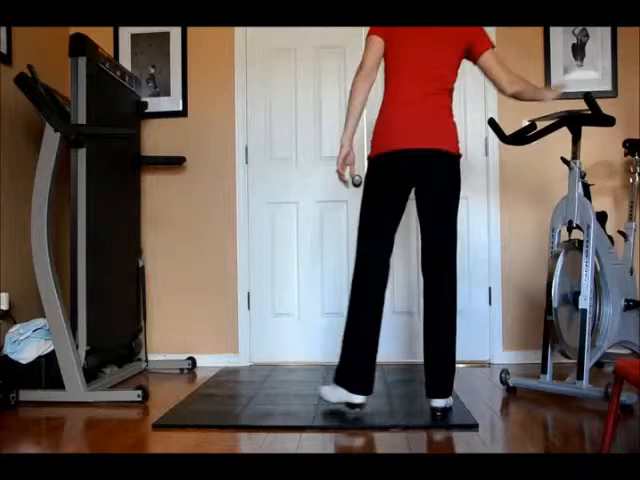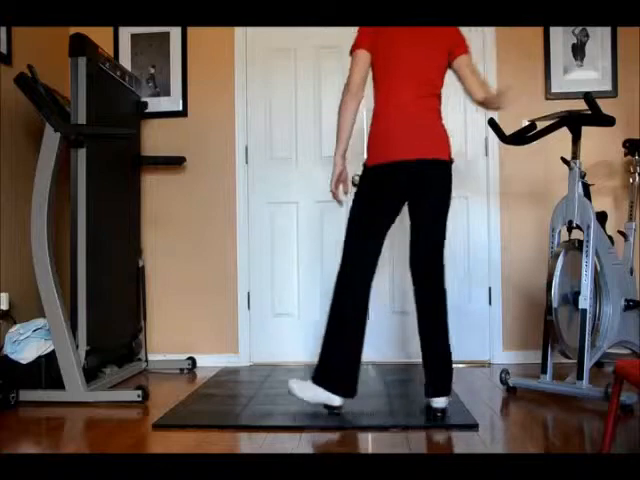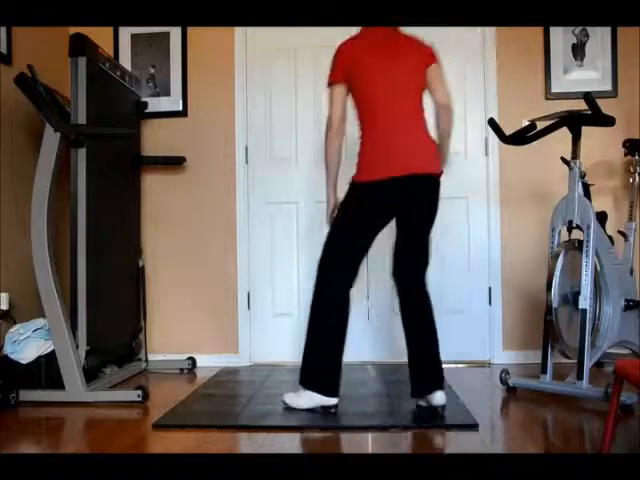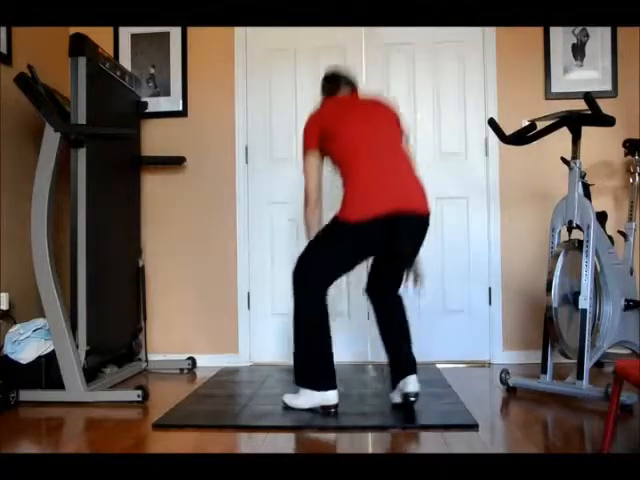
dt=0.2s
person 1, frame 1
left shoulder: (388, 27)
right shoulder: (467, 30)
left elbow: (365, 74)
right elbow: (510, 85)
left wrist: (347, 139)
right wrist: (546, 93)
left hip: (392, 148)
right hip: (441, 150)
left knee: (371, 263)
right knee: (440, 269)
left ankle: (353, 383)
right ankle: (440, 390)
person 1, frame 2
left shoulder: (374, 30)
right shoulder: (449, 34)
left elbow: (353, 91)
right elbow: (481, 96)
left wrist: (339, 159)
right wrist: (499, 100)
left hip: (387, 158)
right hip: (435, 158)
left knee: (357, 265)
right knee: (429, 272)
left ankle: (333, 383)
right ankle: (439, 390)
person 1, frame 3
left shoulder: (348, 49)
right shoulder: (419, 47)
left elbow: (335, 125)
right elbow: (444, 105)
left wrist: (331, 192)
right wrist: (441, 154)
left hip: (379, 175)
right hip: (426, 173)
left knee: (336, 271)
right knee: (411, 276)
left ankle: (320, 388)
right ankle: (430, 386)
person 1, frame 4
left shoulder: (319, 117)
right shoulder: (384, 109)
left elbow: (313, 197)
left wrist: (317, 248)
right wrist: (407, 253)
left hip: (366, 215)
right hip: (417, 214)
left knee: (307, 279)
right knee: (384, 289)
left ankle: (318, 386)
right ankle: (405, 376)
